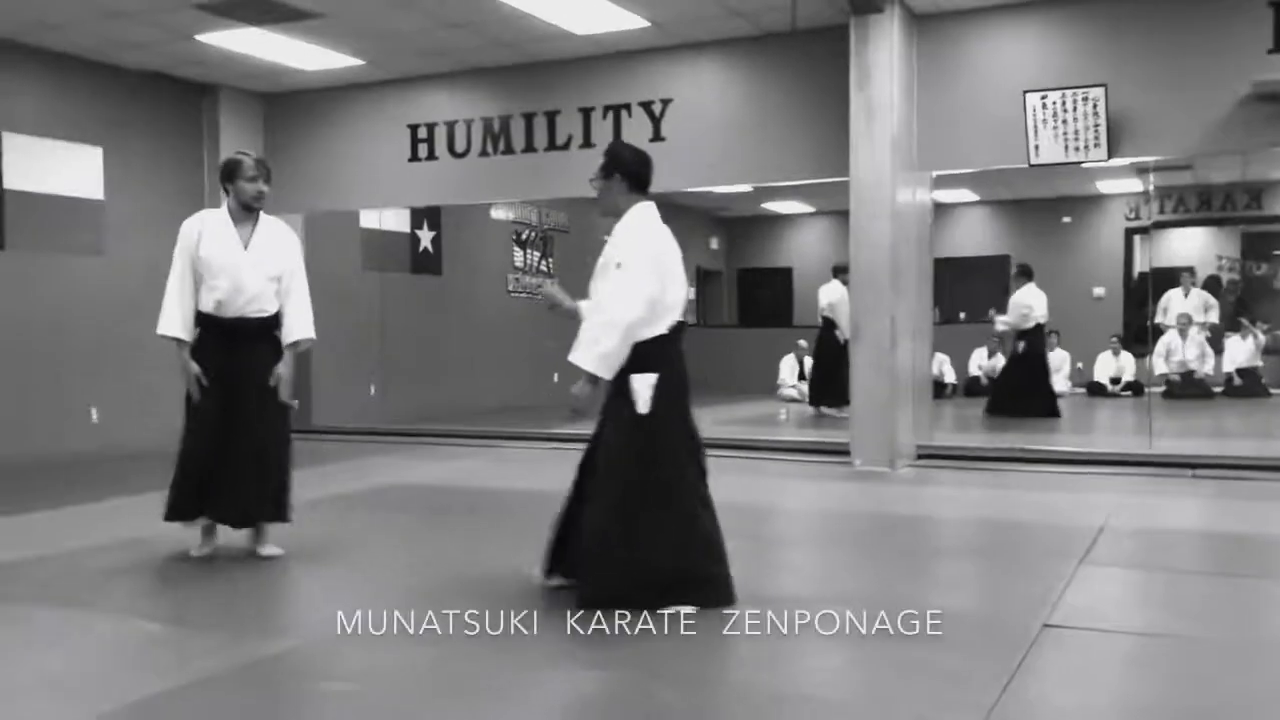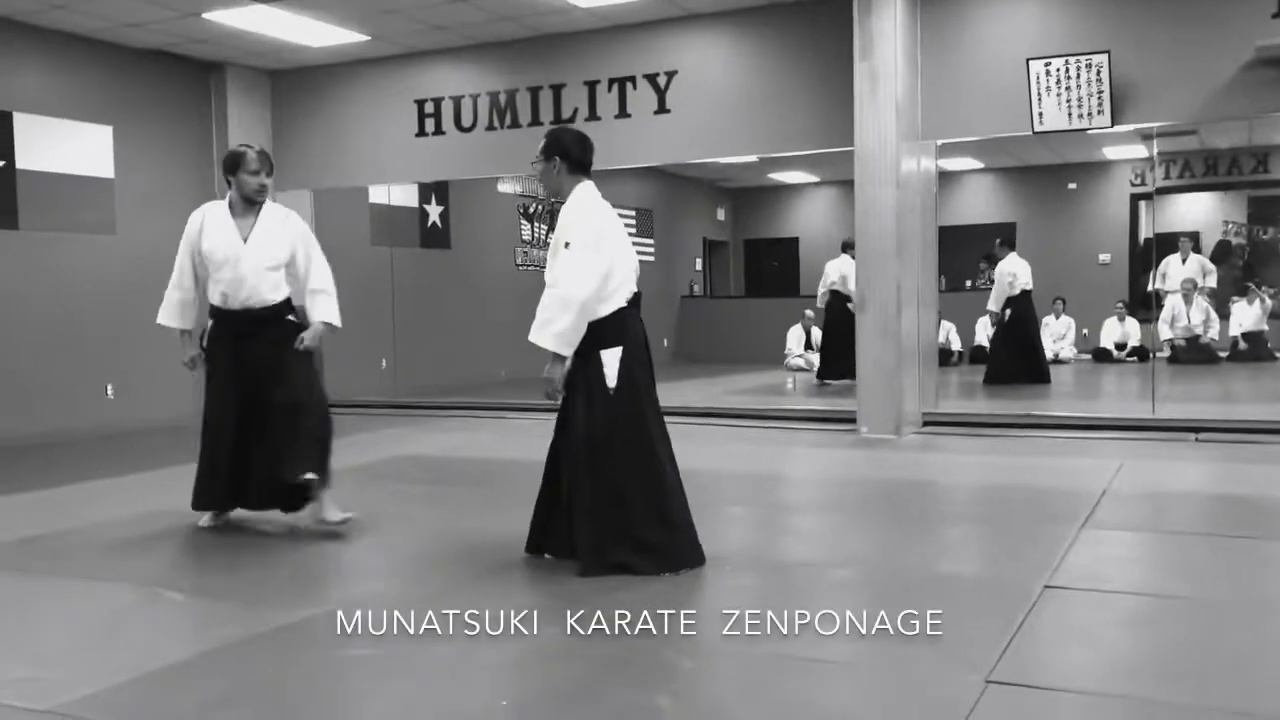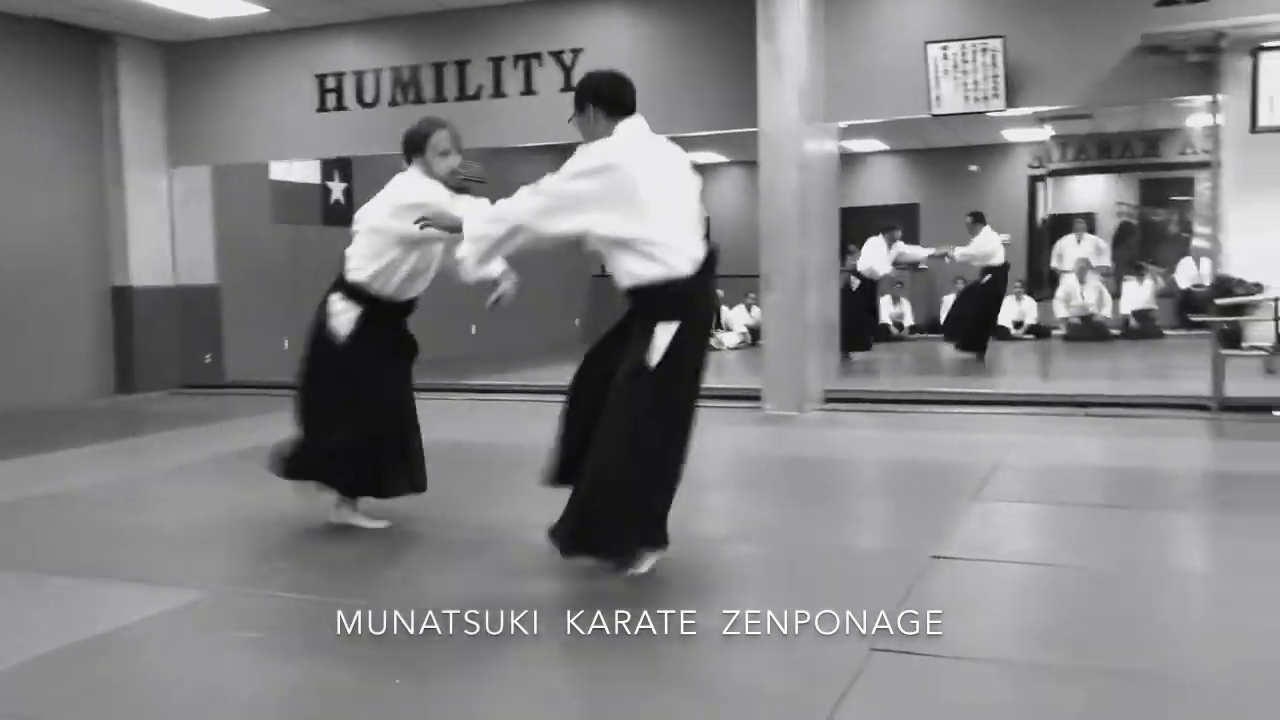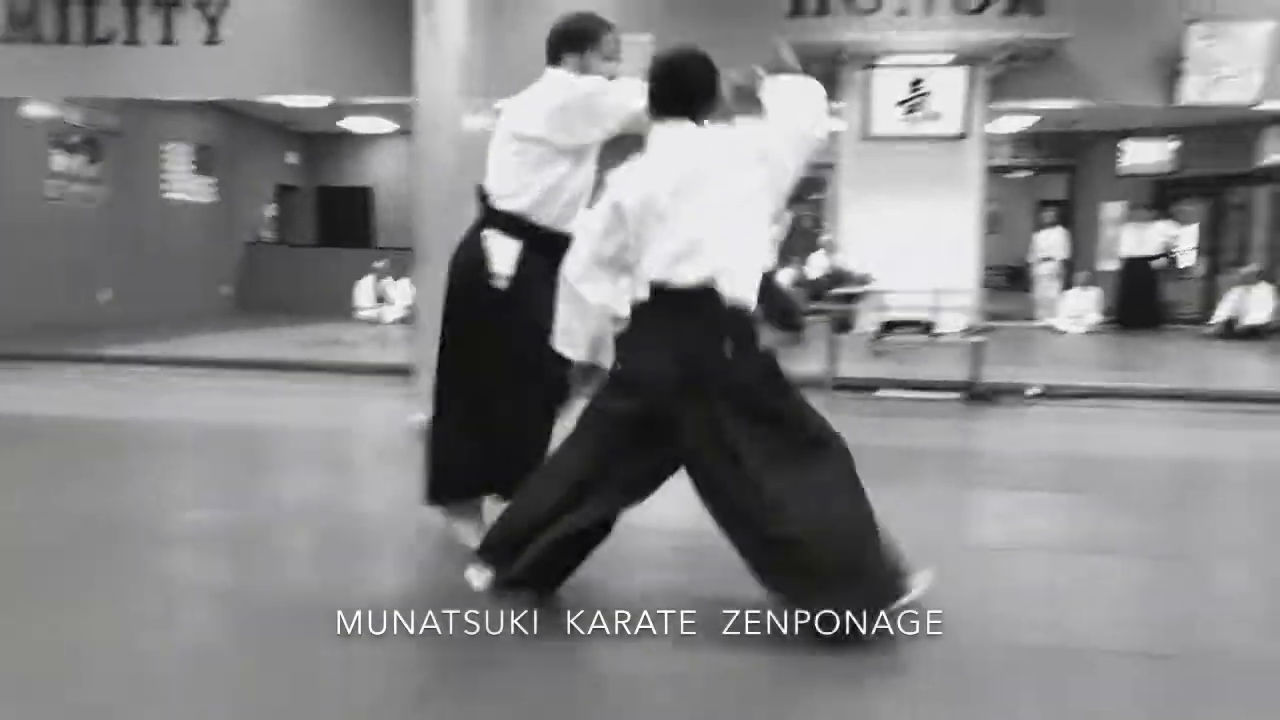
dt=0.7s
person 1, frame 1
left shoulder: (636, 233)
right shoulder: (644, 231)
left elbow: (624, 312)
left wrist: (589, 374)
right wrist: (573, 308)
left hip: (646, 372)
right hip: (643, 370)
left knee: (661, 477)
right knee: (609, 472)
left ankle: (692, 585)
right ankle: (592, 569)
person 1, frame 2
left shoulder: (580, 212)
right shoulder: (590, 209)
left elbow: (573, 291)
left wrist: (556, 355)
right wrist: (570, 354)
left hip: (609, 343)
right hip: (605, 341)
left knee: (626, 451)
right knee: (583, 446)
left ankle: (668, 550)
right ankle: (576, 539)
person 1, frame 3
left shoulder: (607, 159)
right shoulder: (656, 152)
left elbow: (534, 210)
left wrist: (468, 227)
left hip: (671, 309)
right hip: (676, 299)
left knee: (638, 425)
right knee: (593, 391)
left ankle: (631, 539)
person 1, frame 4
left shoulder: (629, 180)
right shoulder: (745, 146)
left elbow: (595, 266)
right elbow: (805, 116)
right wrist: (788, 81)
left hip: (653, 337)
right hip: (718, 336)
left knee: (597, 453)
right knee: (796, 450)
left ankle: (503, 561)
right ankle: (866, 581)
person 2, frame 1
left shoulder: (282, 235)
right shoulder: (198, 228)
left elbow: (294, 295)
right elbow: (181, 291)
left wrist: (289, 357)
right wrist: (185, 354)
left hip: (262, 344)
right hip: (213, 343)
left knee: (266, 437)
right knee: (206, 437)
left ankle: (260, 530)
right ankle: (207, 529)
person 2, frame 2
left shoulder: (288, 222)
right shoulder: (203, 220)
left elbow: (316, 278)
right elbow: (184, 282)
left wrist: (319, 325)
right wrist: (187, 340)
left hip: (278, 330)
right hip: (227, 334)
left knee: (306, 406)
right knee: (224, 422)
left ankle: (318, 499)
right ankle: (221, 504)
person 2, frame 3
left shoulder: (426, 195)
right shoulder: (412, 195)
left wrist: (496, 272)
left hip: (382, 317)
right hip: (353, 319)
left knee: (381, 410)
right knee: (364, 412)
left ankle: (344, 502)
right ankle: (293, 456)
person 2, frame 4
left shoulder: (551, 104)
right shoulder: (564, 99)
right elbow: (649, 105)
left hip: (514, 258)
right hip: (507, 262)
left knee: (532, 385)
right knee: (512, 390)
right ankle: (463, 501)
